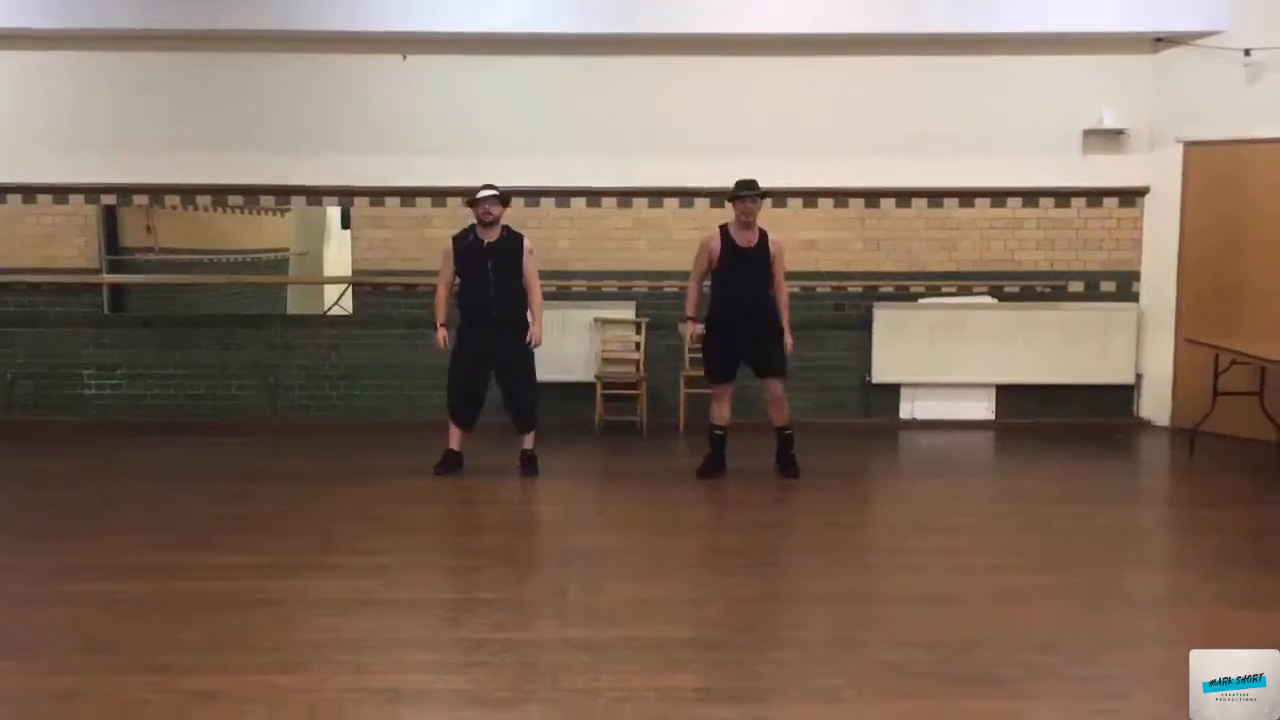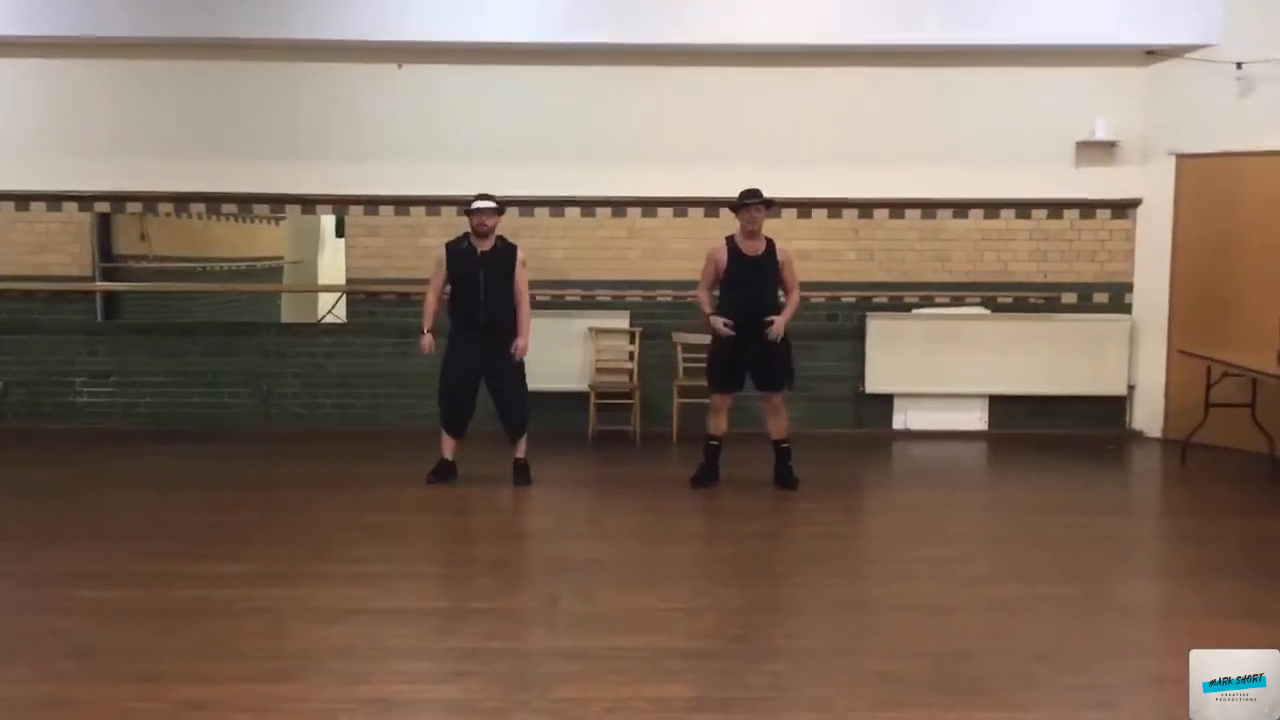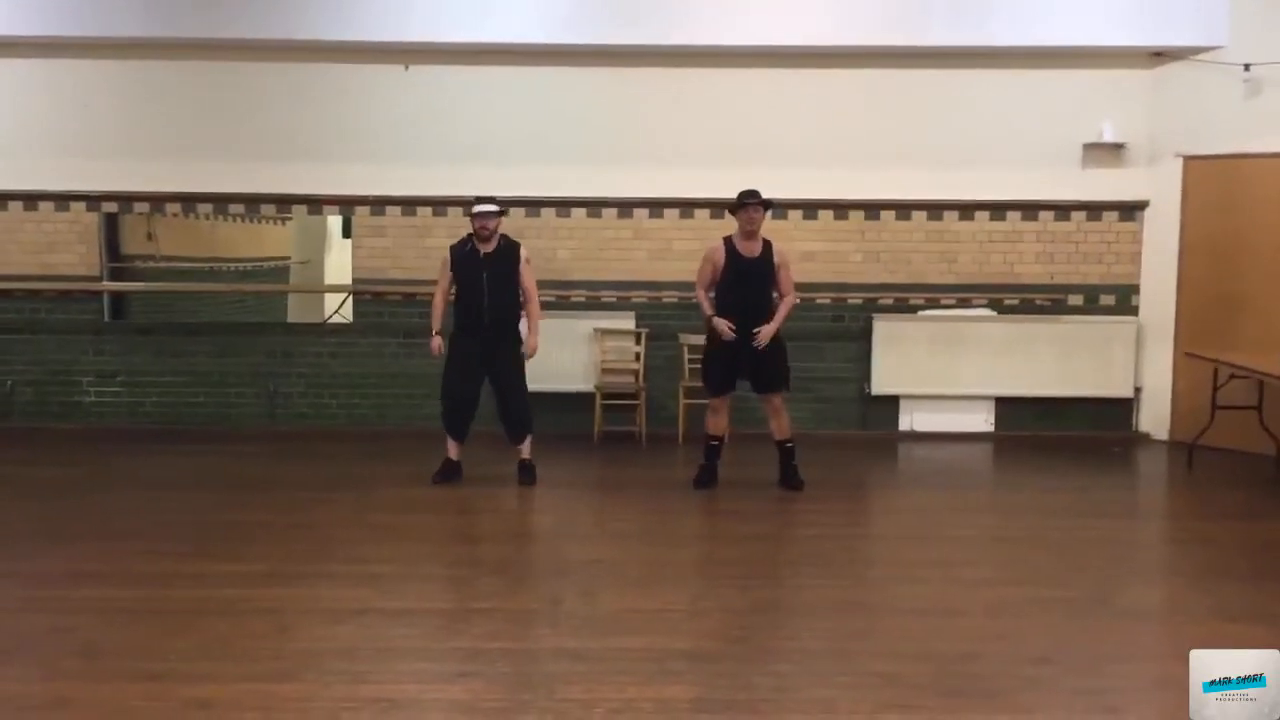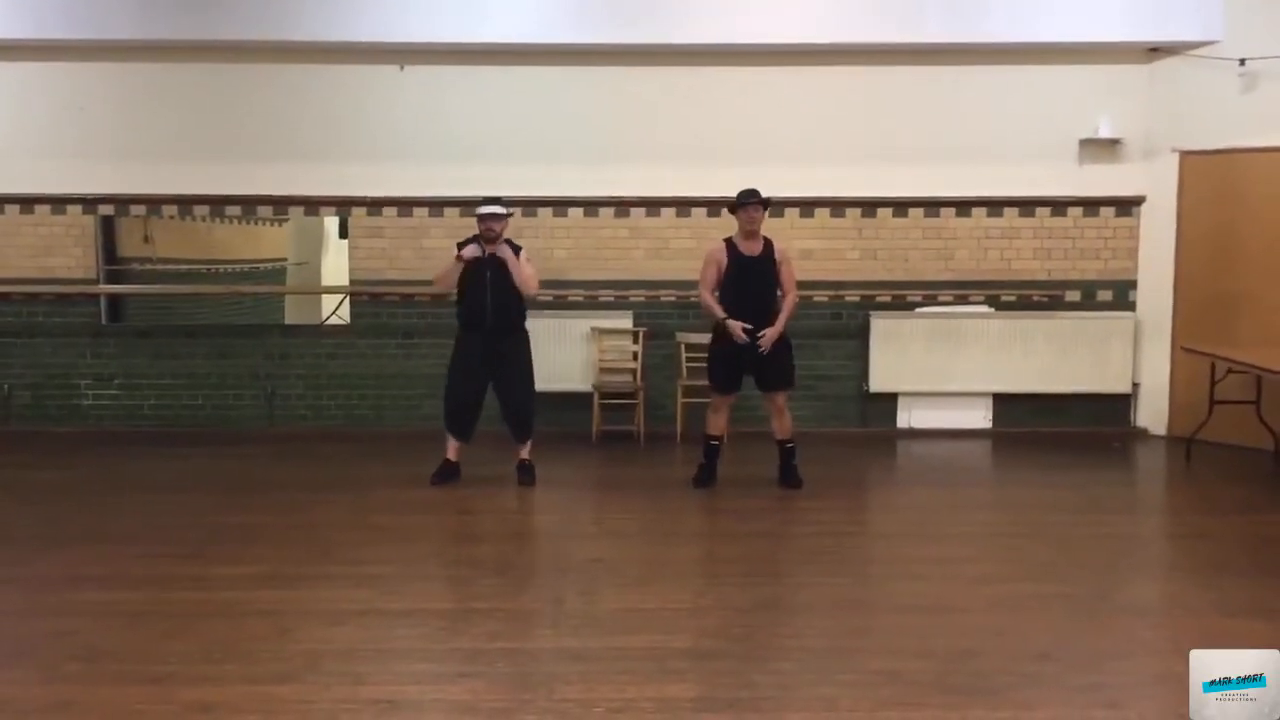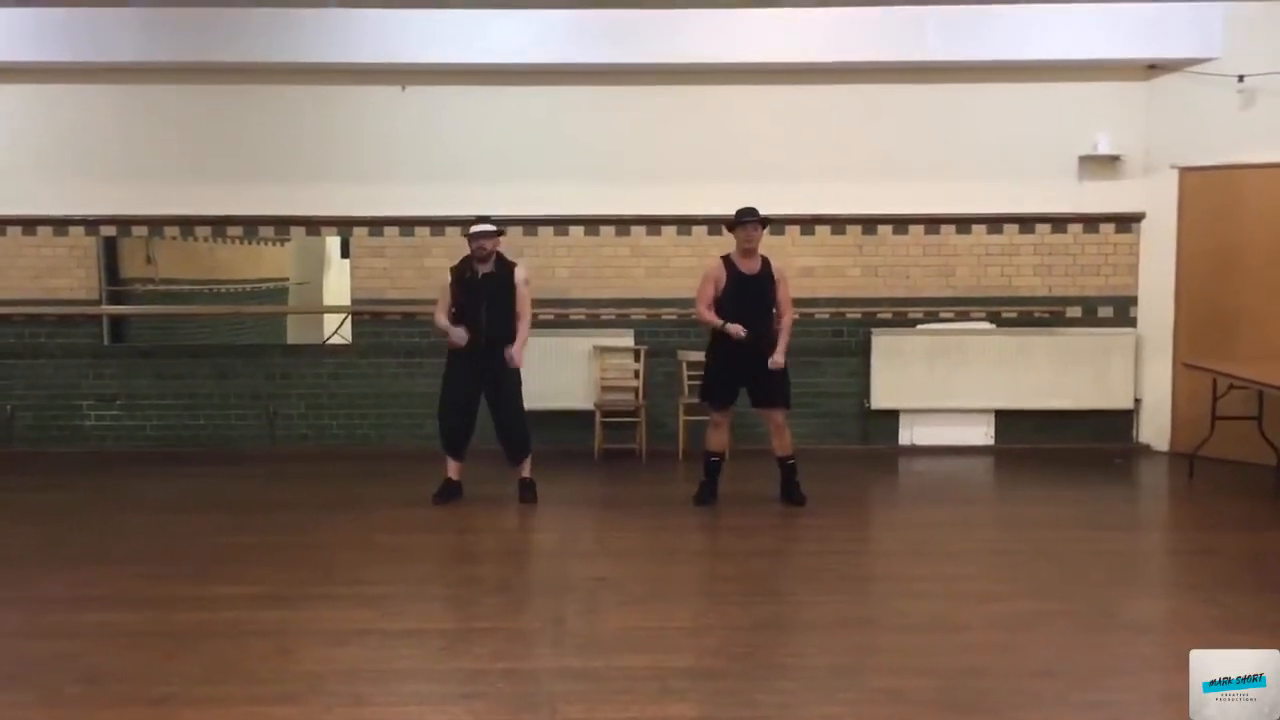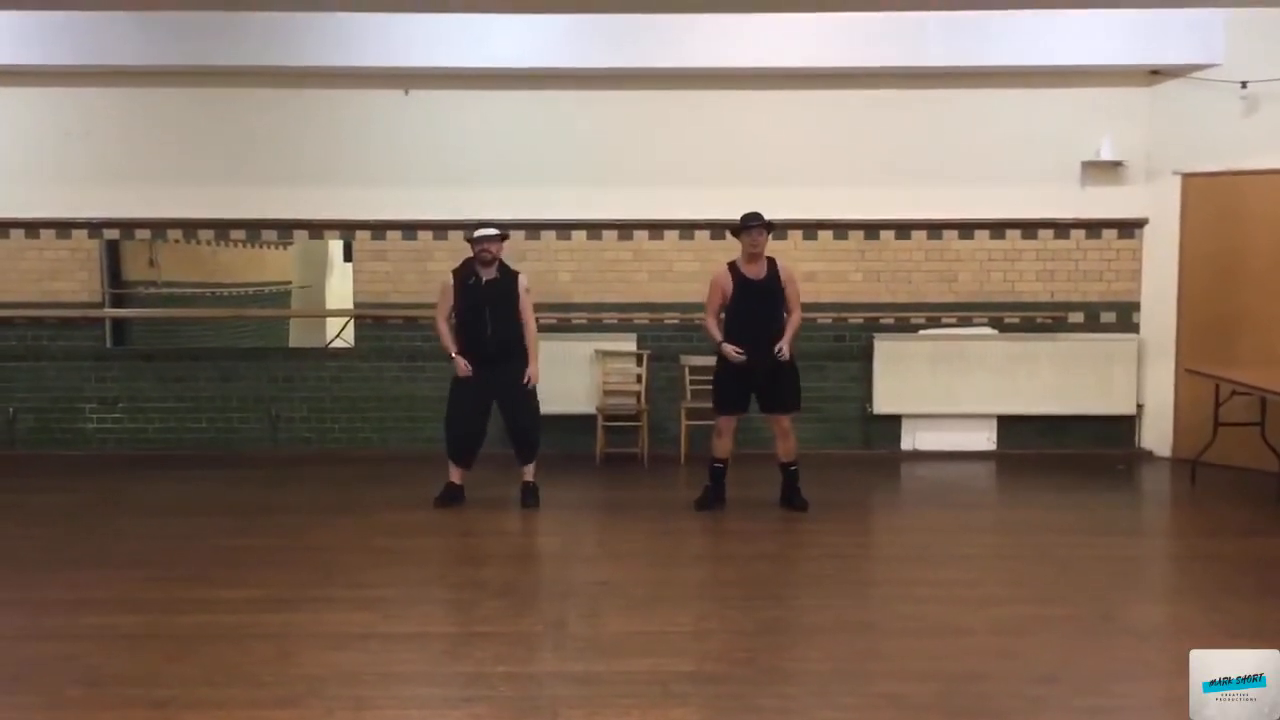
dt=0.7s
person 1, frame 1
left shoulder: (771, 244)
right shoulder: (713, 241)
left elbow: (779, 288)
right elbow: (695, 281)
left wrist: (786, 329)
right wrist: (690, 318)
left hip: (762, 325)
right hip: (722, 326)
left knee: (775, 390)
right knee: (720, 391)
left ankle: (786, 454)
right ankle: (716, 456)
person 1, frame 2
left shoulder: (778, 252)
right shoulder: (720, 251)
left elbow: (793, 291)
right elbow: (704, 289)
left wrist: (784, 318)
right wrist: (711, 316)
left hip: (768, 336)
right hip: (729, 335)
left knee: (775, 401)
right knee: (719, 401)
left ankle: (783, 467)
right ankle: (710, 466)
person 1, frame 3
left shoulder: (775, 253)
right shoulder: (718, 251)
left elbow: (788, 295)
right elbow: (701, 289)
left wrist: (773, 325)
right wrist: (713, 318)
left hip: (763, 336)
right hip: (725, 336)
left knee: (775, 402)
right knee: (717, 401)
left ankle: (788, 468)
right ankle: (709, 467)
person 1, frame 4
left shoulder: (776, 252)
right shoulder: (720, 252)
left elbow: (790, 293)
right elbow: (705, 292)
left wrist: (777, 327)
right wrist: (726, 321)
left hip: (769, 336)
right hip: (729, 336)
left knee: (778, 401)
right knee: (720, 400)
left ankle: (788, 467)
right ankle: (709, 465)
person 1, frame 5
left shoulder: (773, 271)
right shoulder: (718, 269)
left elbow: (786, 312)
right elbow: (701, 309)
left wrist: (780, 350)
right wrist: (724, 326)
left hip: (764, 355)
right hip: (725, 354)
left knee: (777, 419)
right knee: (718, 418)
left ankle: (790, 484)
right ankle: (709, 483)
person 1, frame 6
left shoulder: (782, 272)
right shoulder: (724, 276)
left elbow: (795, 311)
right elbow: (711, 316)
left wrist: (786, 341)
right wrist: (722, 345)
left hip: (775, 360)
right hip: (736, 359)
left knee: (783, 424)
right knee: (724, 424)
left ankle: (791, 490)
right ankle: (716, 489)
person 2, frame 1
left shoulder: (520, 244)
right shoulder: (457, 245)
left elbow: (532, 286)
right elbow: (444, 286)
left wrist: (536, 323)
right wrist: (441, 325)
left hip: (513, 331)
right hip: (472, 332)
left knee: (522, 392)
right knee: (462, 391)
left ankle: (528, 453)
right ankle: (453, 453)
person 2, frame 2
left shoulder: (513, 254)
right shoulder: (450, 252)
left elbow: (522, 297)
right elbow: (434, 293)
left wrist: (523, 335)
right wrist: (427, 330)
left hip: (502, 339)
right hip: (463, 339)
left knee: (513, 400)
right knee: (453, 398)
left ankle: (520, 462)
right ankle: (447, 462)
person 2, frame 3
left shoulder: (517, 252)
right shoulder: (455, 253)
left elbow: (530, 295)
right elbow: (441, 294)
left wrist: (532, 333)
right wrist: (436, 332)
left hip: (505, 339)
right hip: (465, 339)
left knee: (514, 399)
right knee: (456, 399)
left ankle: (525, 461)
right ankle: (452, 462)
person 2, frame 4
left shoulder: (517, 254)
right shoulder: (464, 251)
left elbow: (530, 290)
right elbow: (442, 285)
left wrist: (508, 259)
right wrist: (461, 259)
left hip: (511, 339)
right hip: (471, 339)
left knee: (519, 401)
right knee: (459, 399)
left ankle: (524, 461)
right ankle: (451, 462)
person 2, frame 5
left shoulder: (514, 272)
right shoulder: (455, 274)
left elbow: (525, 313)
right elbow: (439, 313)
left wrist: (518, 346)
right wrist: (450, 329)
left hip: (501, 359)
right hip: (462, 359)
left knee: (512, 419)
right knee: (453, 418)
left ankle: (526, 479)
right ankle: (452, 481)
person 2, frame 6
left shoulder: (516, 281)
right shoulder: (456, 280)
left elbow: (528, 323)
right elbow: (442, 319)
left wrist: (533, 363)
right wrist: (455, 355)
left hip: (512, 365)
right hip: (472, 366)
left knee: (525, 423)
right knee: (461, 425)
left ankle: (529, 484)
right ankle: (454, 485)
